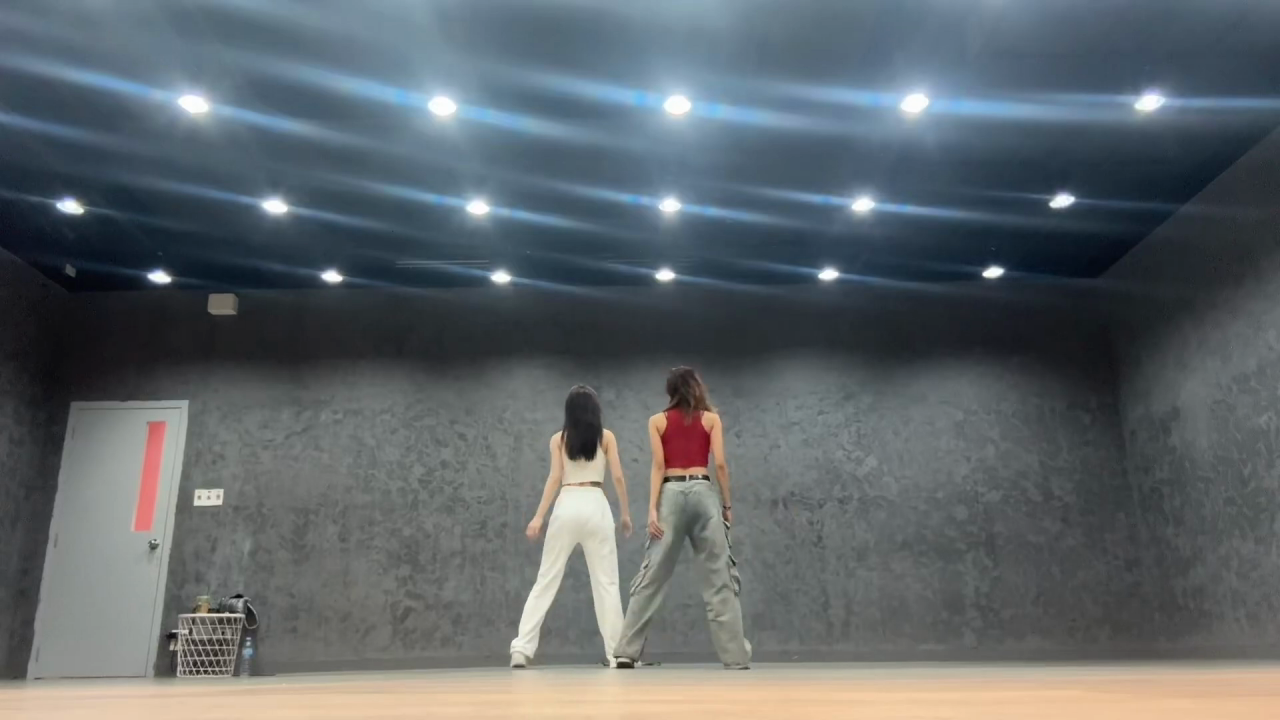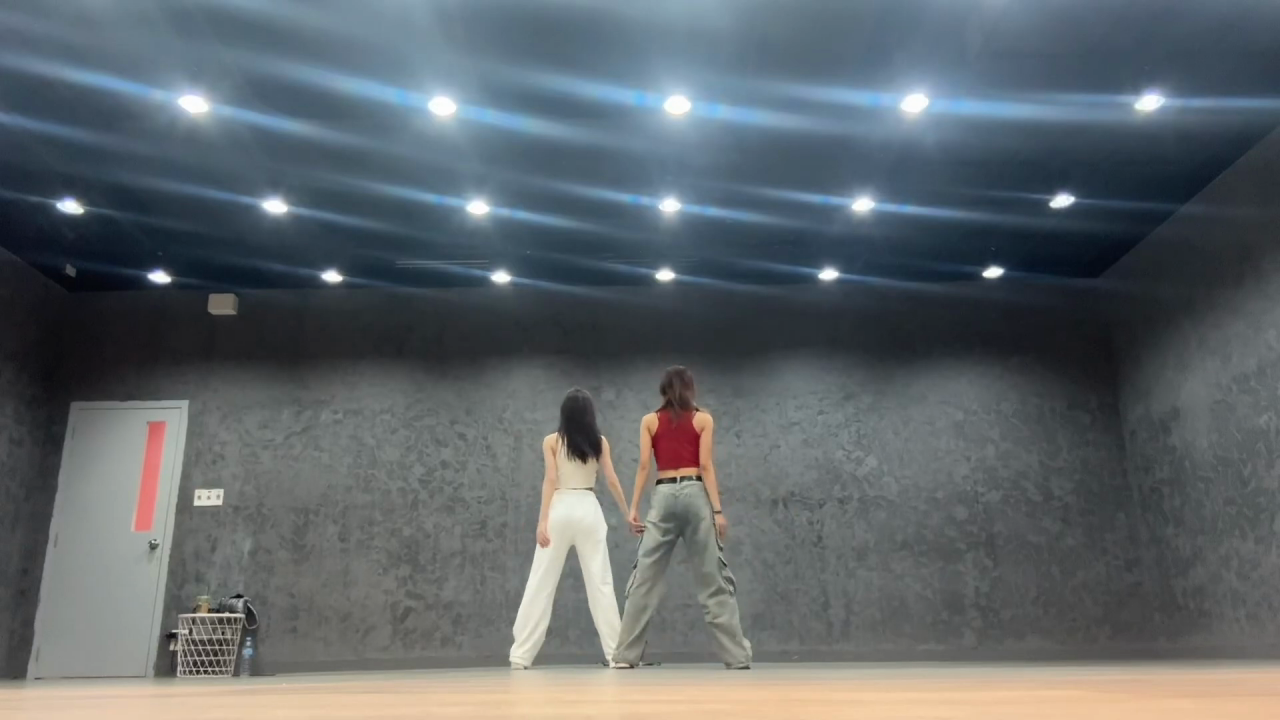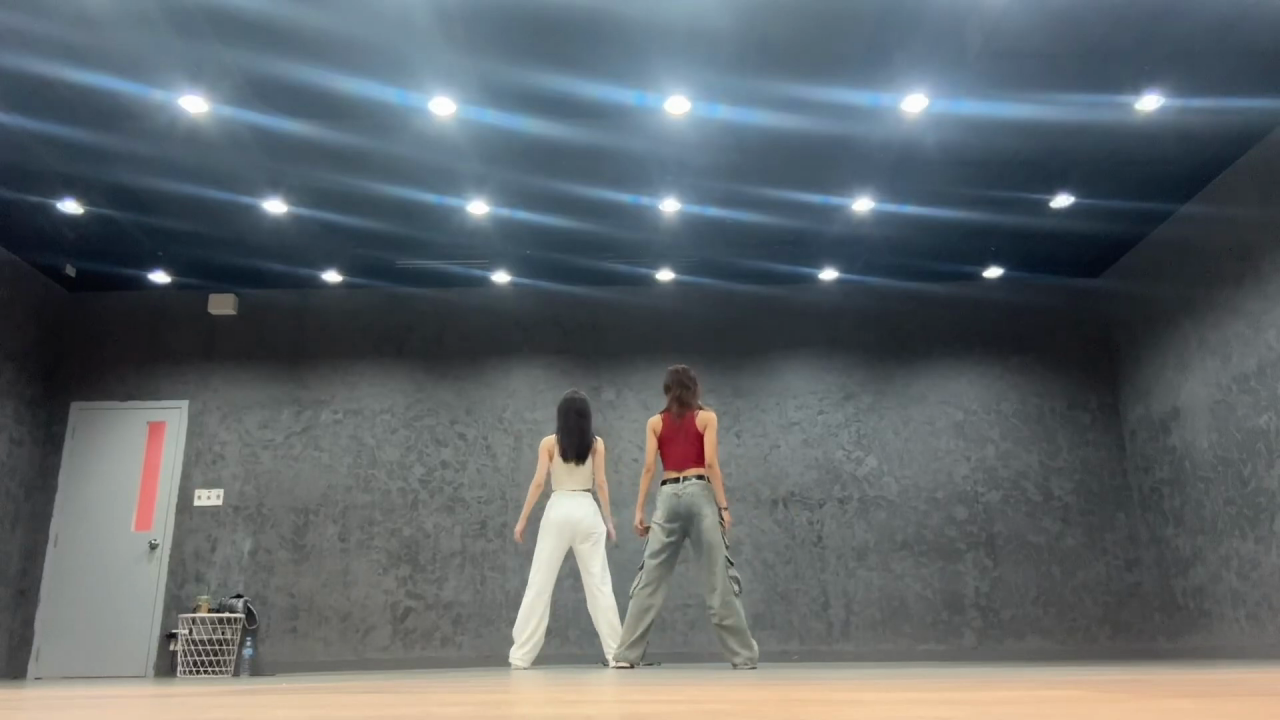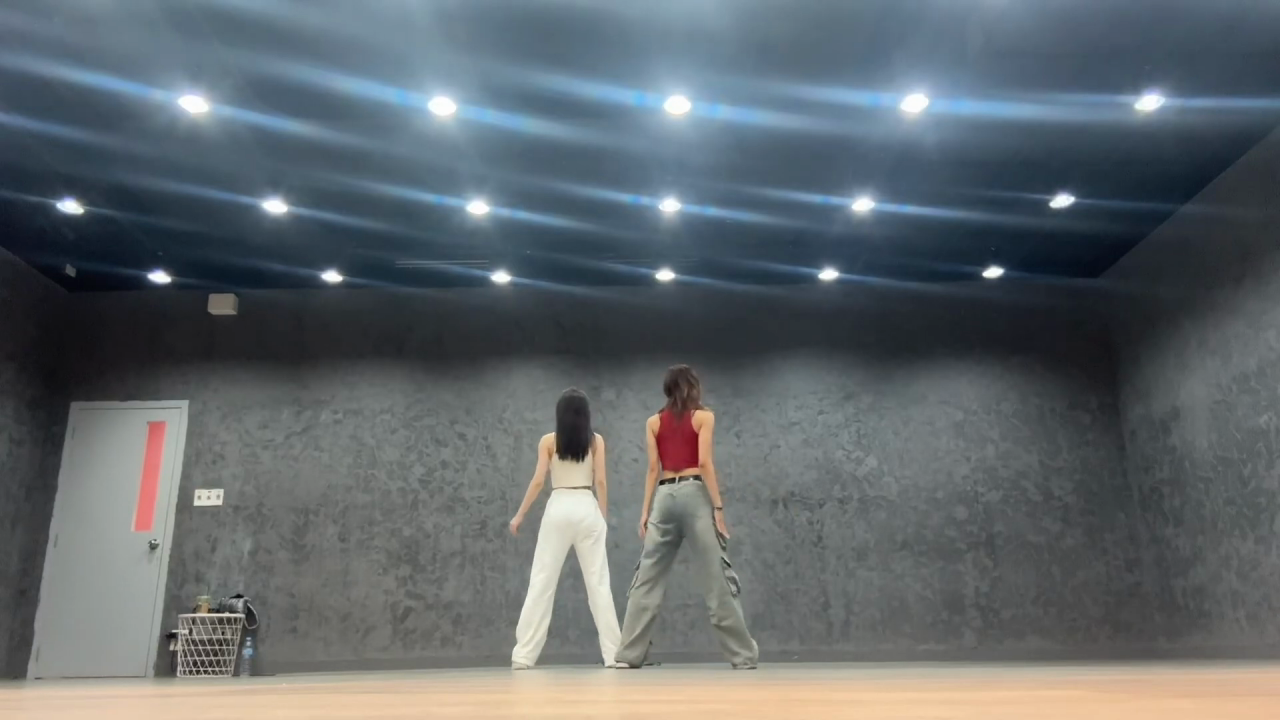
dt=0.2s
person 1, frame 1
left shoulder: (658, 421)
right shoulder: (711, 418)
left elbow: (658, 467)
right elbow: (720, 464)
left wrist: (653, 509)
right wrist: (727, 506)
left hip: (673, 494)
right hip: (705, 493)
left knee: (652, 576)
right knee: (720, 577)
left ankle: (626, 652)
right ankle: (735, 655)
person 1, frame 2
left shoulder: (650, 421)
right shoulder: (703, 419)
left elbow: (644, 466)
right elbow: (706, 466)
left wrist: (633, 507)
right wrist: (718, 510)
left hip: (663, 496)
right hip: (695, 495)
left knee: (645, 577)
right knee: (714, 578)
left ankle: (625, 655)
right ankle: (737, 655)
person 1, frame 3
left shoulder: (655, 422)
right shoulder: (707, 417)
left elbow: (649, 468)
right elbow: (711, 464)
left wrist: (639, 510)
right wrist: (724, 506)
left hip: (668, 497)
right hip: (700, 494)
left knee: (650, 577)
right knee: (719, 577)
left ankle: (627, 654)
right ankle: (743, 655)
person 1, frame 4
left shoulder: (654, 422)
right shoulder: (703, 416)
left elbow: (653, 469)
right elbow: (704, 464)
left wrist: (645, 511)
right wrist: (718, 507)
left hip: (665, 497)
right hip: (695, 495)
left knee: (648, 579)
right knee: (718, 576)
left ankle: (628, 654)
right ankle: (744, 655)
person 2, frame 1
left shoulder: (559, 438)
right shoulder: (606, 437)
left elbow: (555, 478)
right elbow: (618, 477)
left wrist: (539, 516)
right wrist: (625, 513)
left hip: (568, 505)
right hip: (596, 506)
left knee: (547, 580)
right knee: (606, 583)
left ankle: (522, 649)
person 2, frame 2
left shoulder: (552, 441)
right shoulder: (600, 441)
left elbow: (550, 482)
right elbow: (612, 480)
left wrist: (543, 520)
right wrist: (628, 514)
left hip: (560, 510)
right hip: (589, 510)
left knee: (540, 584)
right knee: (601, 584)
left ankle: (521, 655)
right ankle: (617, 653)
person 2, frame 3
left shoulder: (549, 443)
right shoulder: (596, 443)
left elbow: (539, 482)
right elbow: (601, 484)
left wrist: (522, 520)
right wrist: (608, 520)
left hip: (558, 511)
right hip: (587, 511)
left knee: (540, 584)
right knee: (599, 584)
left ankle: (521, 656)
right ankle: (617, 653)
person 2, frame 4
left shoulder: (548, 441)
right shoulder: (596, 441)
left elbow: (538, 481)
right elbow: (600, 481)
left wrist: (519, 516)
right wrist: (603, 516)
left hip: (558, 509)
right hip: (587, 509)
left knee: (542, 583)
right knee: (598, 583)
left ankle: (524, 655)
right ankle: (613, 654)
